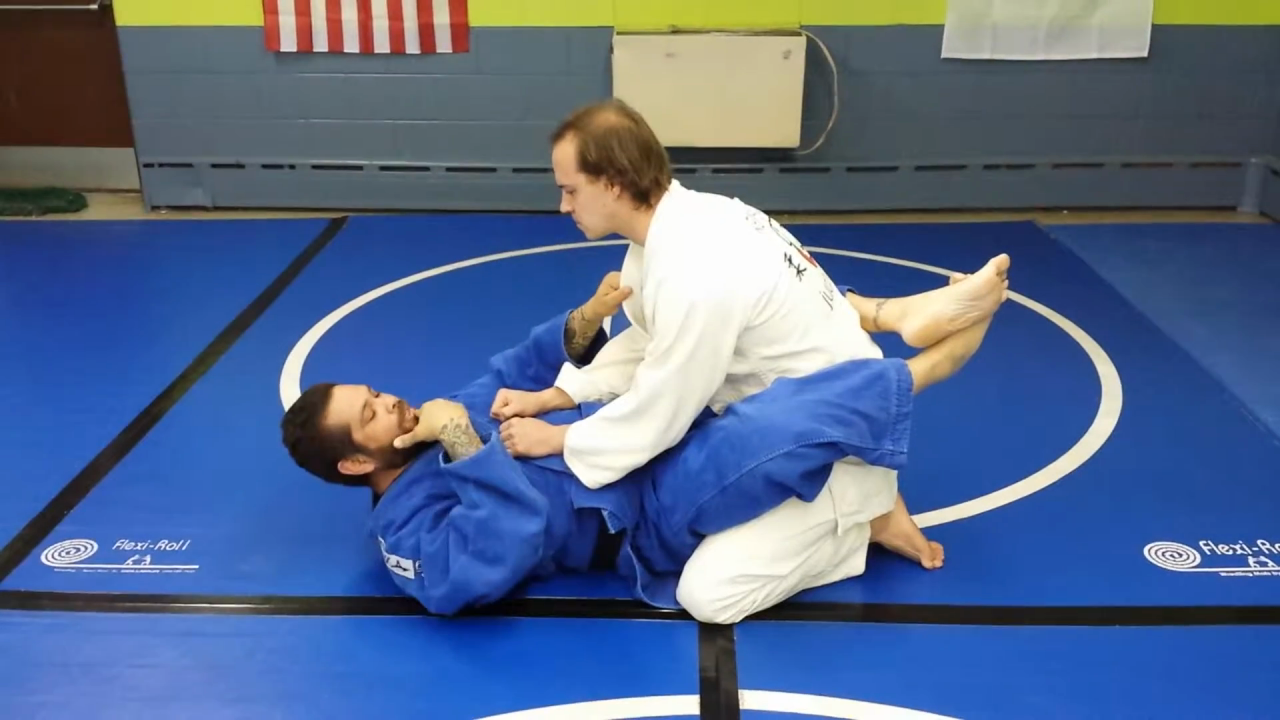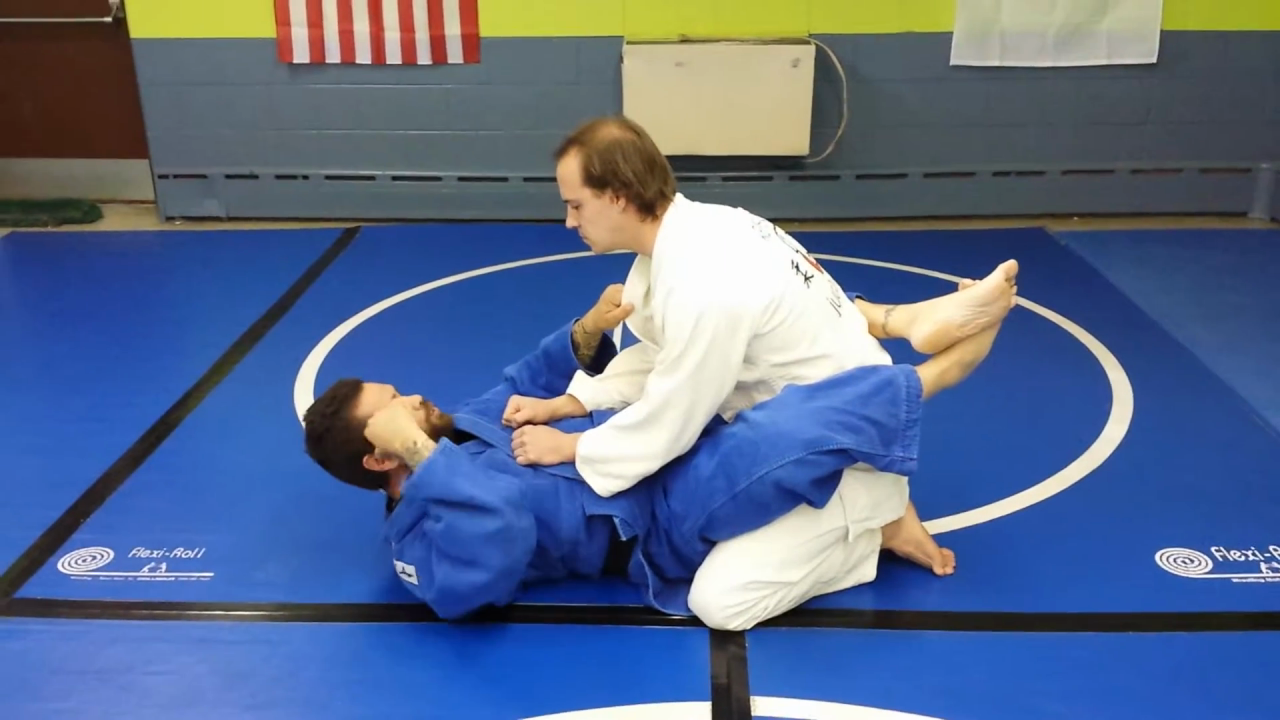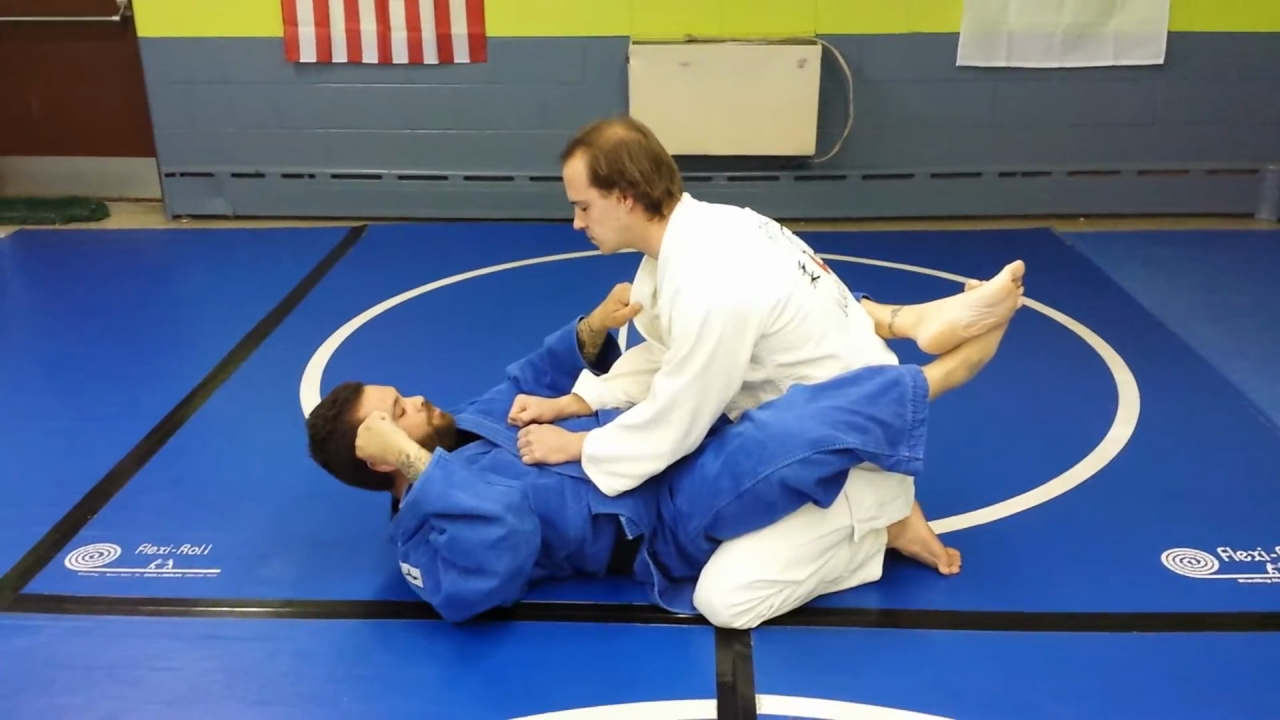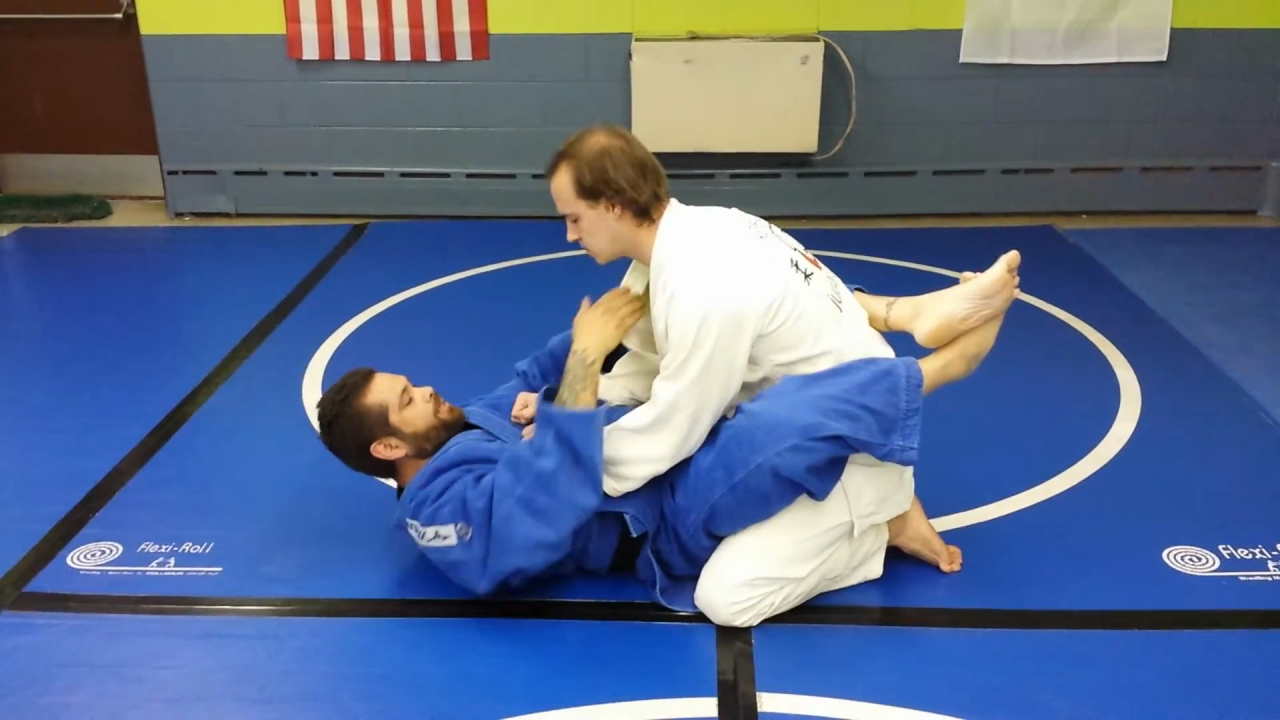
dt=0.7s
person 1, frame 1
left shoulder: (441, 413)
right shoulder: (411, 529)
left elbow: (522, 369)
right elbow: (500, 547)
left wrist: (588, 317)
right wrist: (458, 435)
right hip: (651, 514)
right knee: (777, 427)
right ankle: (925, 365)
person 1, frame 2
left shoulder: (457, 423)
right shoulder: (426, 536)
left elbow: (533, 381)
right elbow: (493, 547)
left wrist: (590, 329)
right wrist: (415, 448)
right hip: (663, 518)
right knee: (785, 435)
right ankle: (936, 369)
person 1, frame 3
left shoulder: (461, 426)
right shoulder: (430, 536)
left elbow: (534, 379)
right elbow: (496, 544)
left wrist: (596, 326)
right wrist: (409, 456)
right hip: (668, 518)
right knee: (791, 434)
right ankle: (943, 370)
person 1, frame 4
left shoulder: (462, 427)
right shoulder: (439, 509)
left elbow: (536, 378)
right elbow: (539, 509)
left wrist: (595, 331)
right wrist: (585, 361)
right hip: (674, 519)
right knee: (779, 423)
right ankle: (942, 362)
person 2, frame 1
left shoulder: (698, 279)
right shoulder: (686, 216)
left elbow: (655, 420)
right elbow: (647, 345)
left wrist: (555, 439)
right wrist: (553, 398)
left knee: (709, 594)
left ankle: (862, 513)
person 2, frame 2
left shoulder: (706, 288)
right shoulder: (688, 231)
left elbow: (665, 428)
right elbow: (659, 357)
left wrist: (567, 448)
right wrist: (565, 406)
left knee: (720, 600)
left ankle: (874, 523)
person 2, frame 3
left shoulder: (712, 286)
right shoulder: (698, 227)
left elbow: (672, 426)
right elbow: (664, 355)
left wrist: (574, 446)
right wrist: (572, 404)
left knee: (726, 598)
left ankle: (882, 523)
person 2, frame 4
left shoulder: (707, 292)
right shoulder: (689, 229)
left elbow: (670, 431)
right elbow: (659, 358)
left hip: (853, 446)
left knee: (726, 597)
left ankle: (885, 525)
